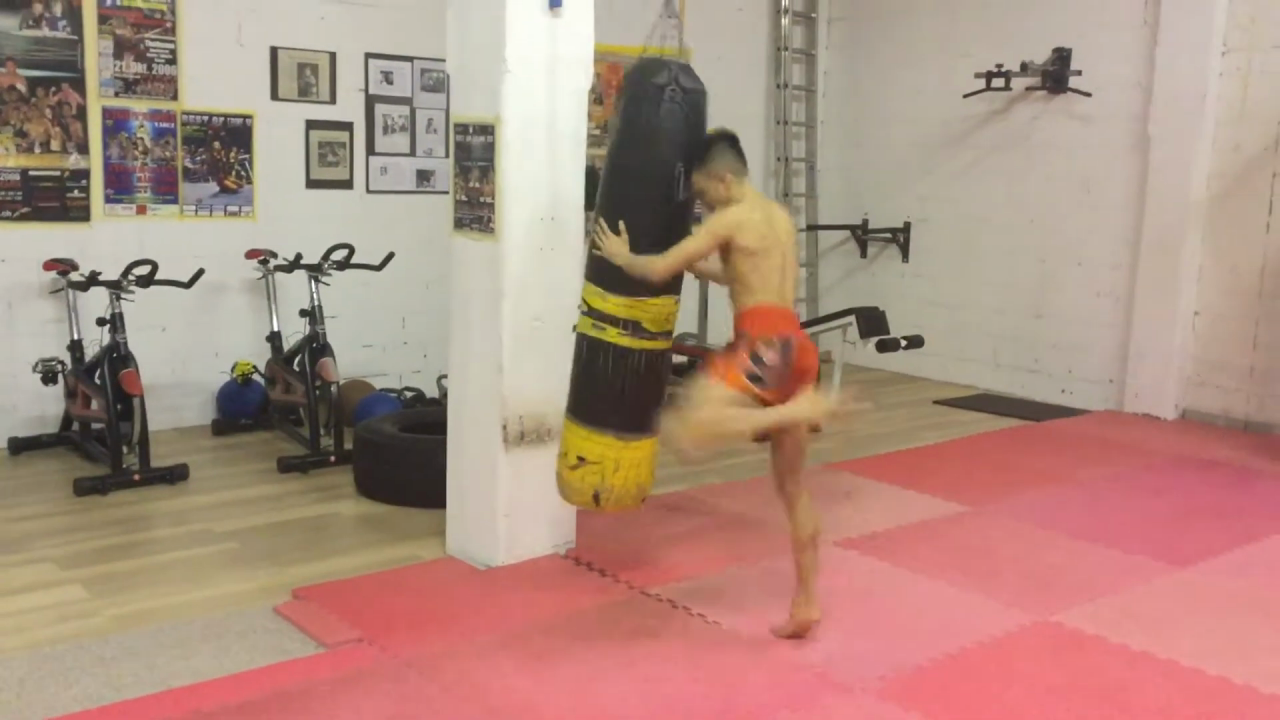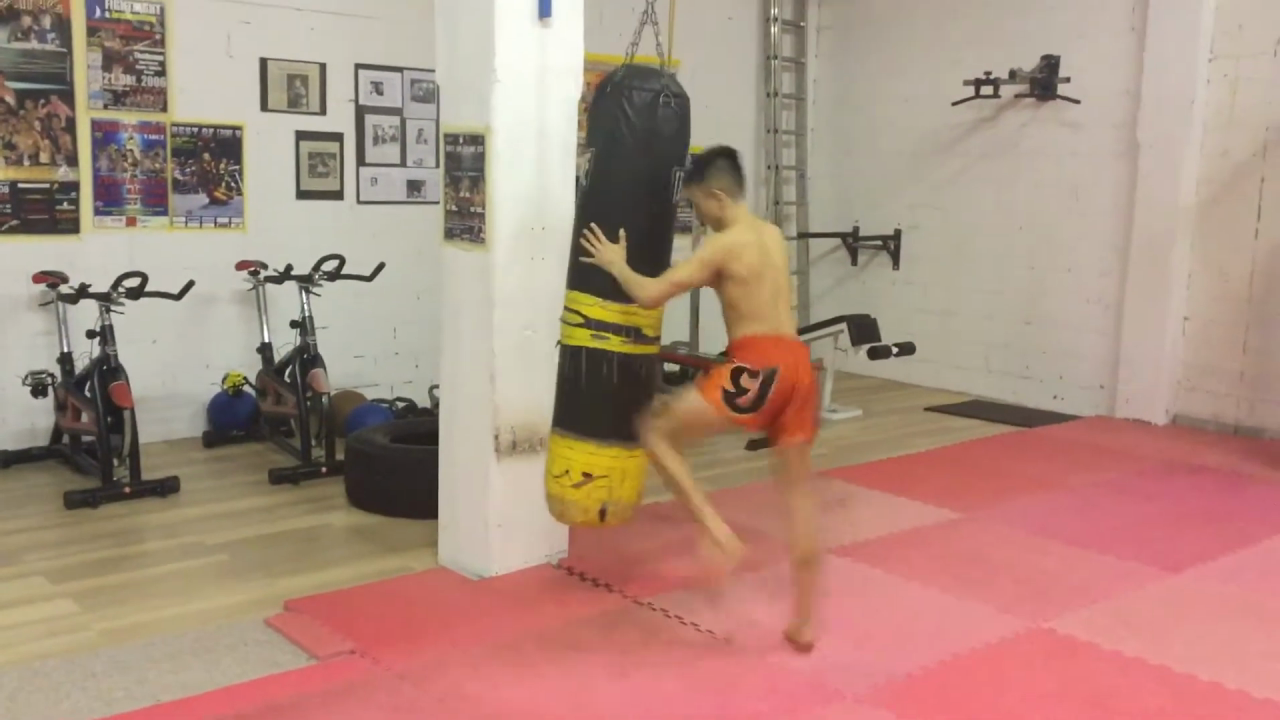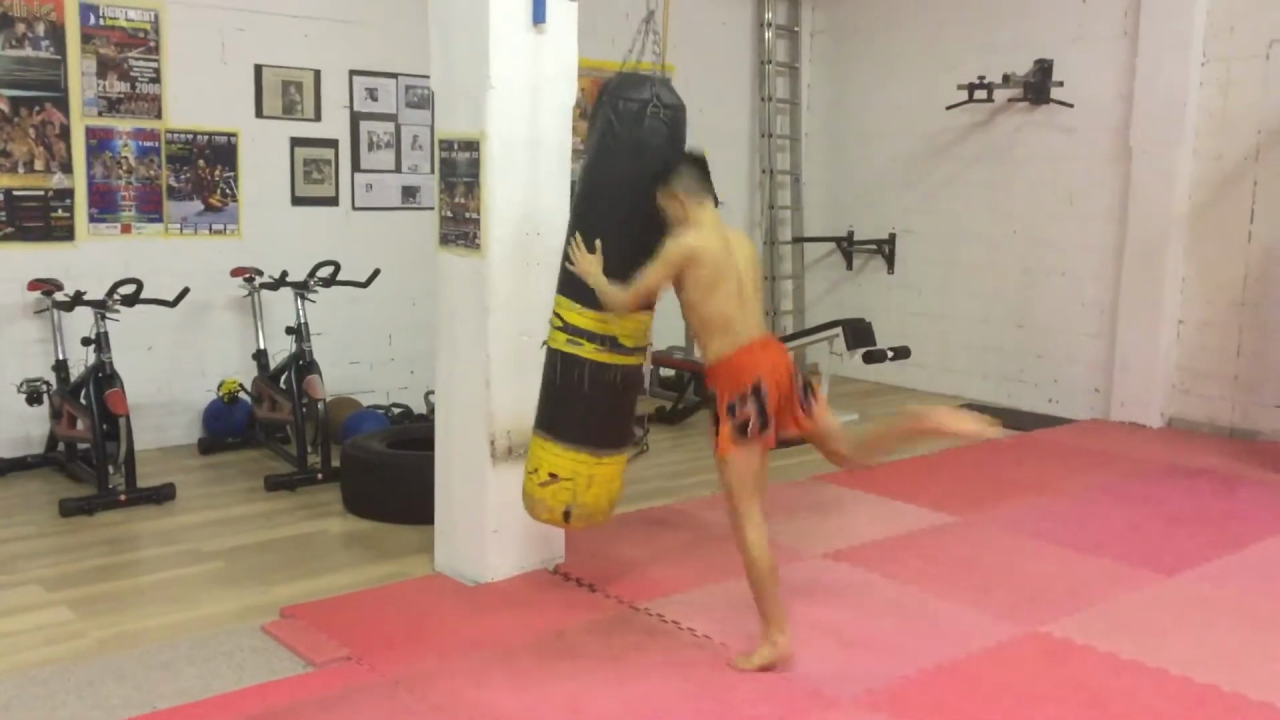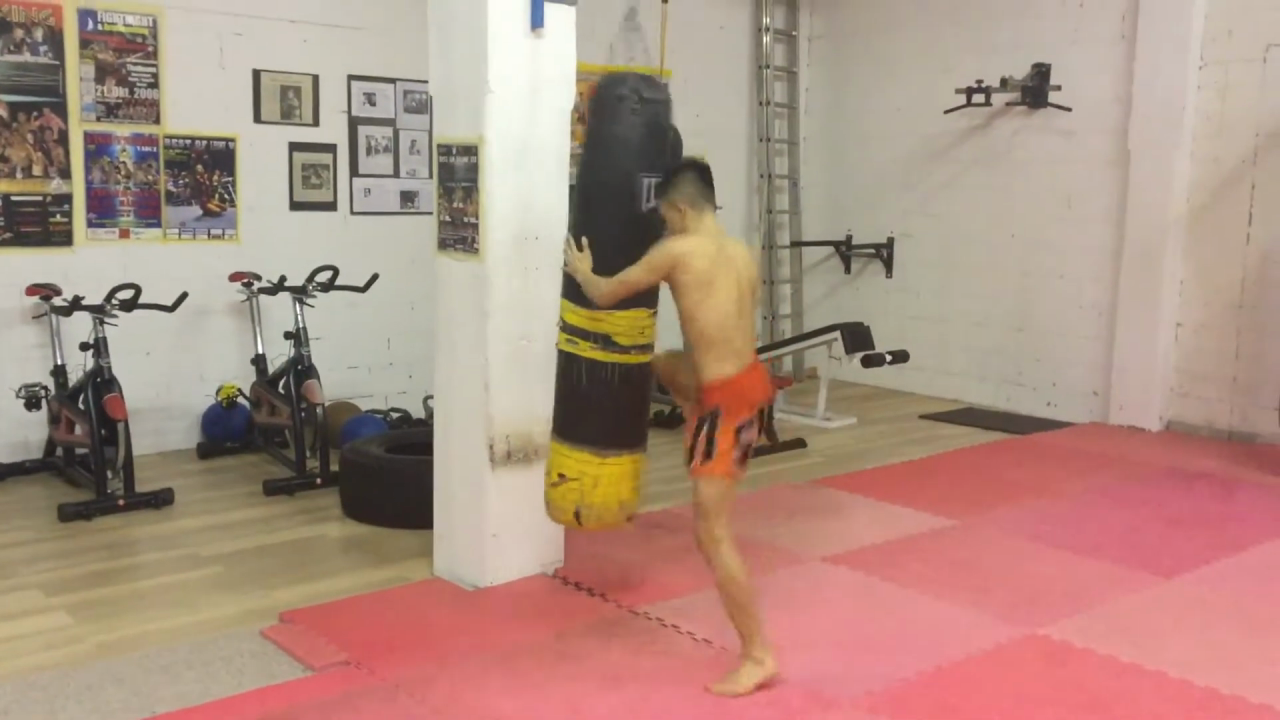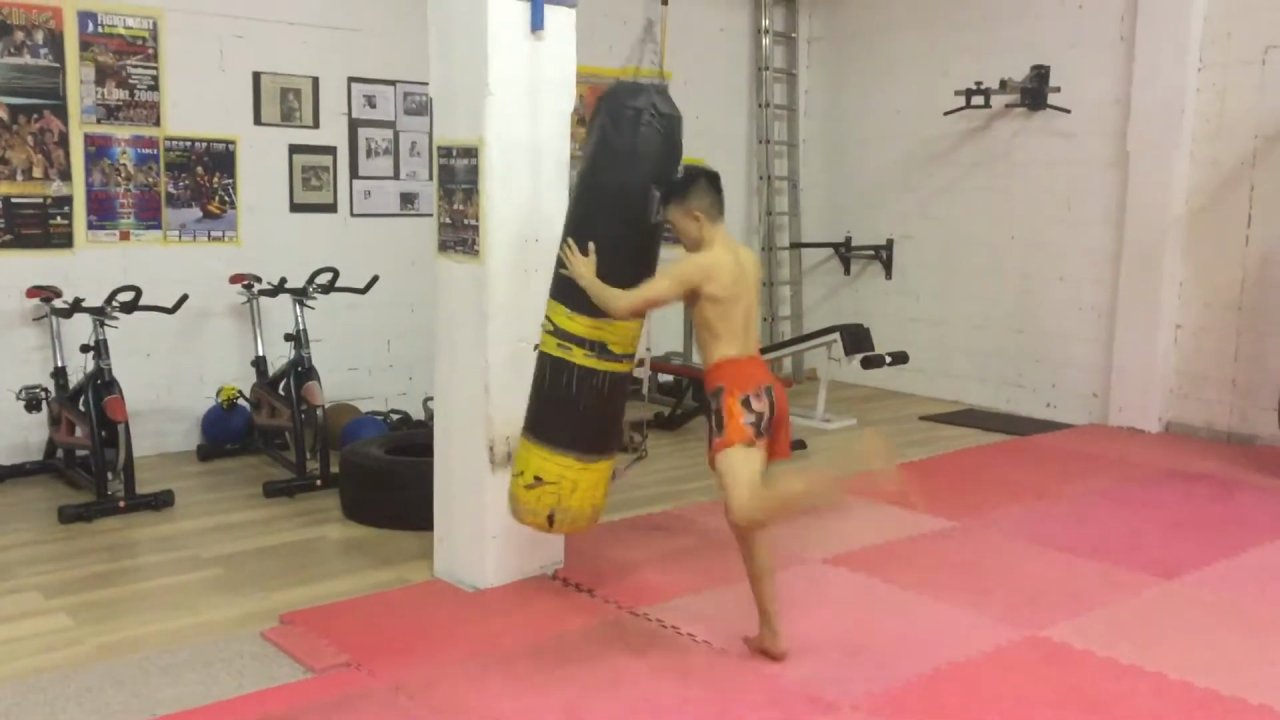
dt=0.3s
person 1, frame 1
left shoulder: (728, 220)
right shoulder: (780, 217)
left elbow: (659, 270)
left wrist: (621, 256)
right wrist: (695, 266)
left hip: (766, 340)
right hip: (800, 347)
left knee: (685, 434)
right knee: (792, 483)
left ankle: (802, 410)
right ankle: (805, 605)
person 1, frame 2
left shoulder: (724, 245)
right shoulder: (771, 236)
left elbow: (651, 296)
left wrist: (616, 265)
right wrist: (685, 273)
left hip: (756, 369)
right hip: (798, 368)
left knee: (654, 432)
right knee: (798, 497)
left ankle: (719, 534)
right ankle: (804, 622)
person 1, frame 3
left shoulder: (682, 246)
right shoulder: (740, 243)
left elbow: (622, 302)
left wrist: (593, 276)
left hip: (743, 381)
right hip: (775, 363)
left knee: (745, 515)
right knee: (846, 452)
left ankle: (773, 638)
right ankle: (934, 422)
person 1, frame 4
left shoulder: (676, 250)
right shoulder: (742, 254)
left elbow: (606, 295)
left wrist: (580, 271)
left hip: (726, 400)
right hip: (749, 378)
left knee: (712, 533)
right knee: (662, 366)
left ankle: (758, 656)
person 1, frame 5
left shoulder: (699, 264)
right shoulder: (745, 260)
left elbow: (622, 306)
left wrist: (586, 276)
left hip: (740, 391)
right hip: (766, 393)
left knee: (745, 510)
right knee: (743, 519)
right ankle: (770, 633)
